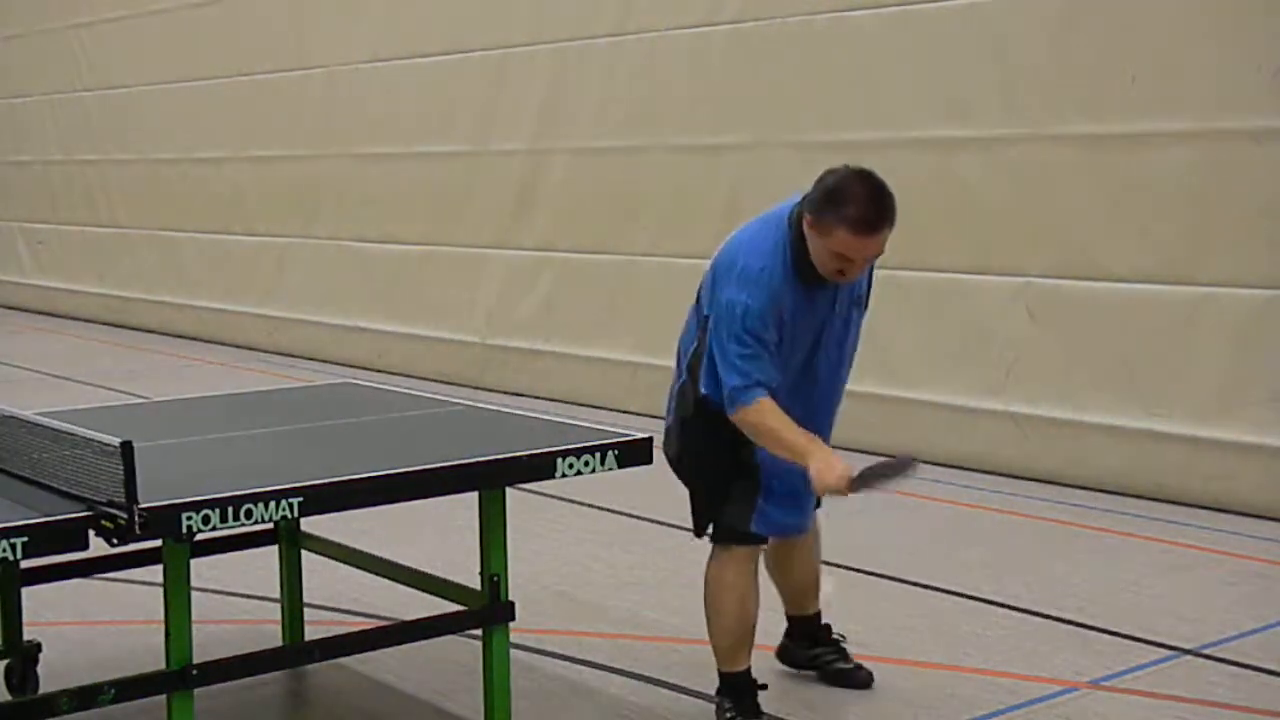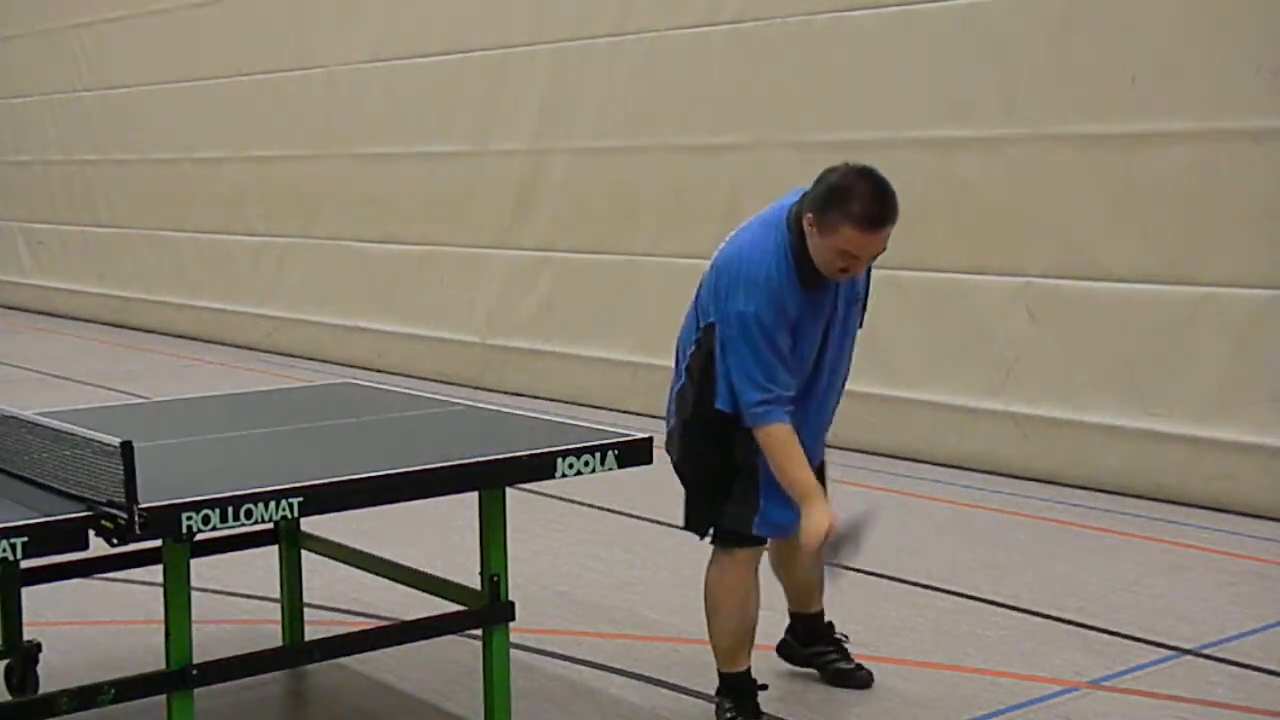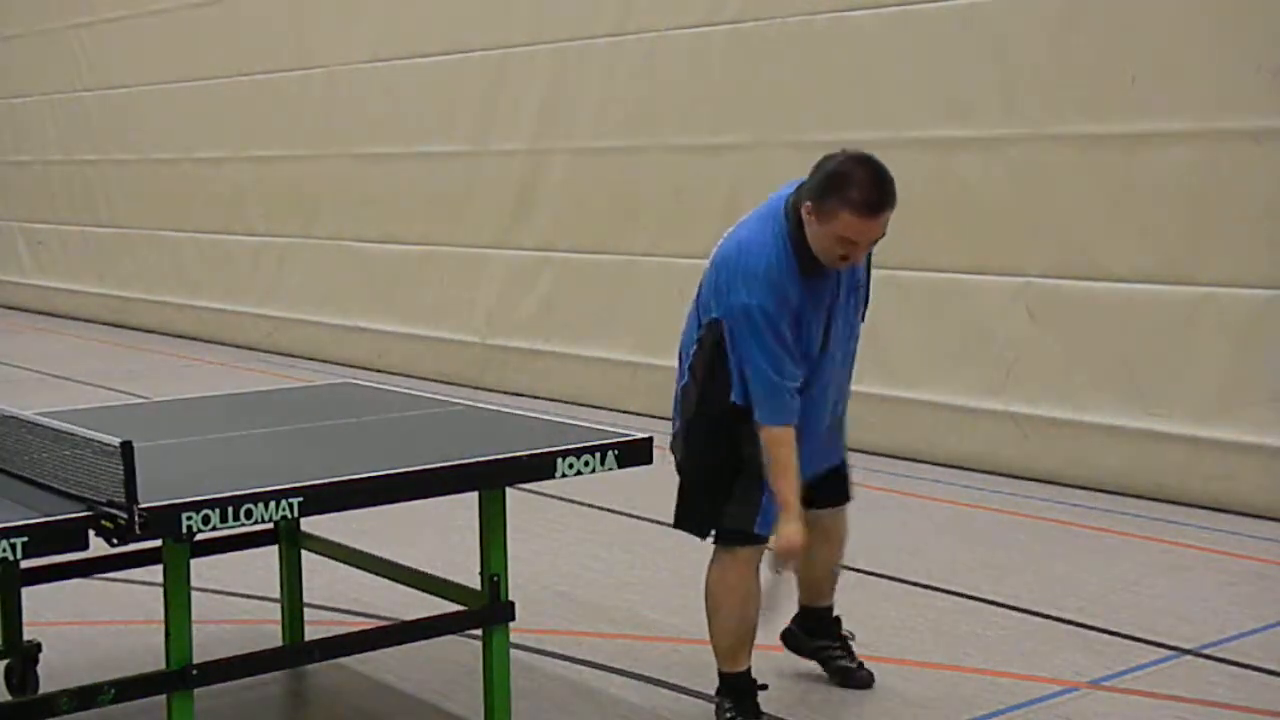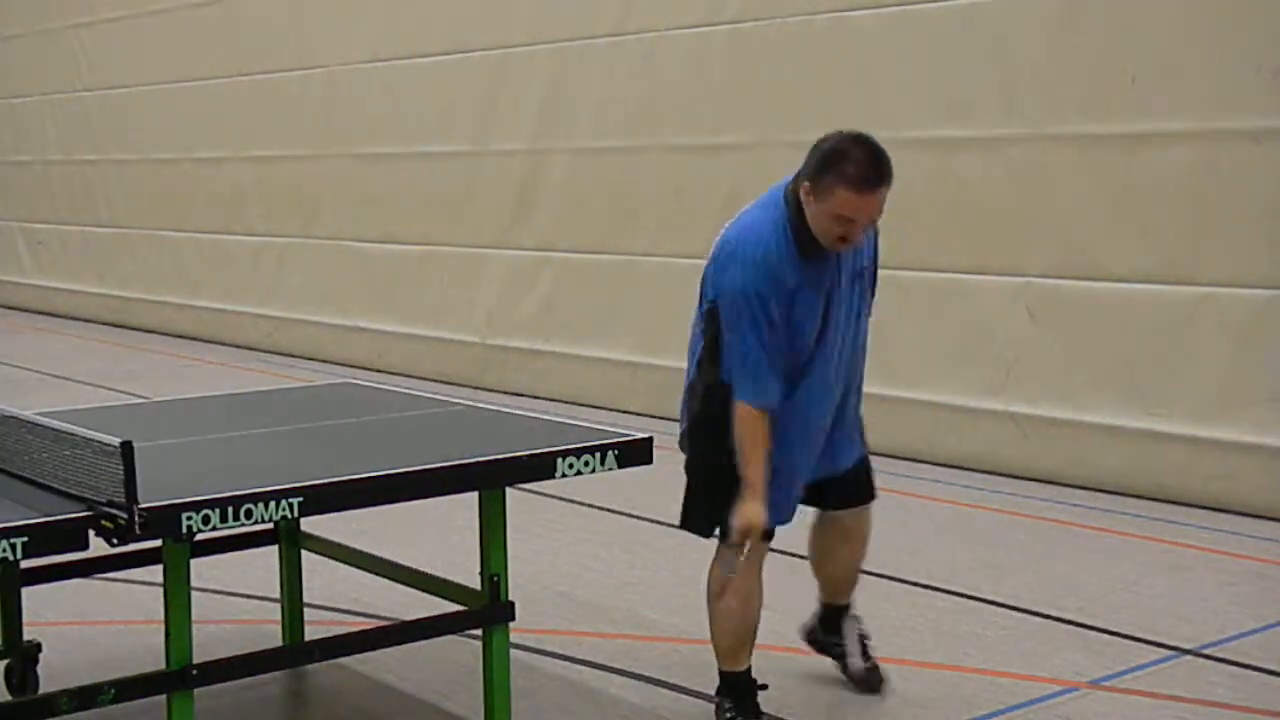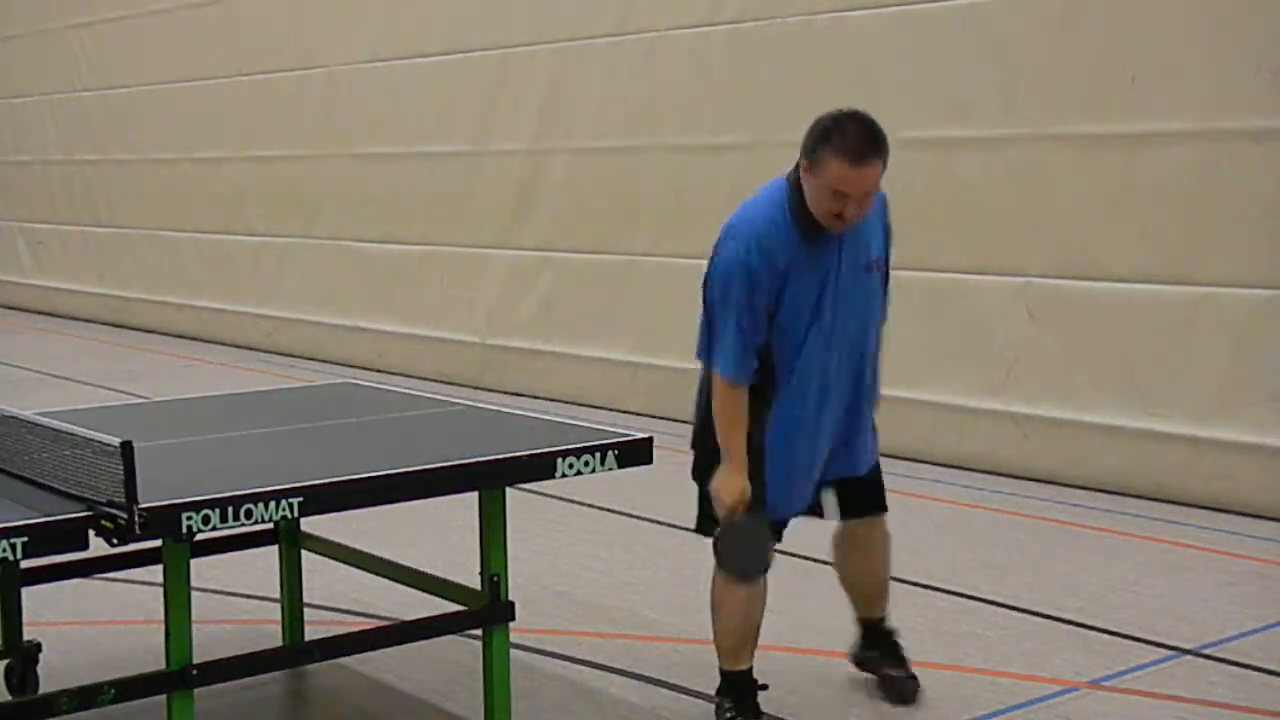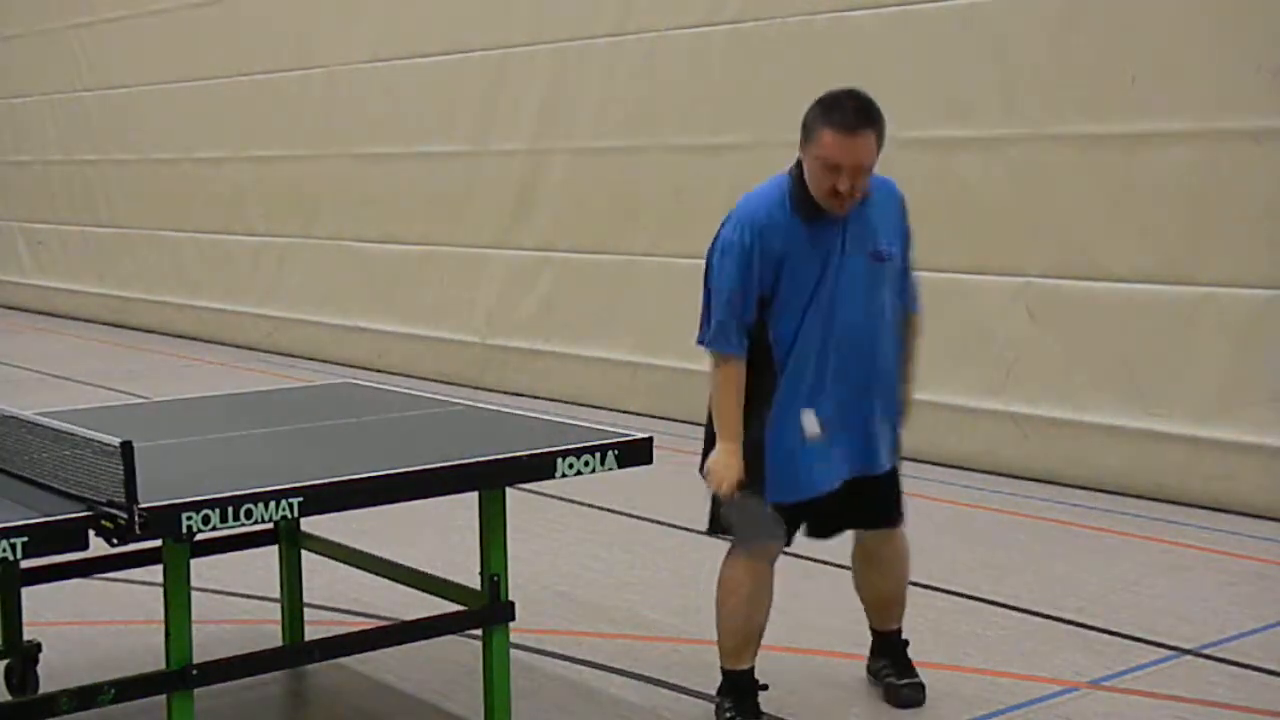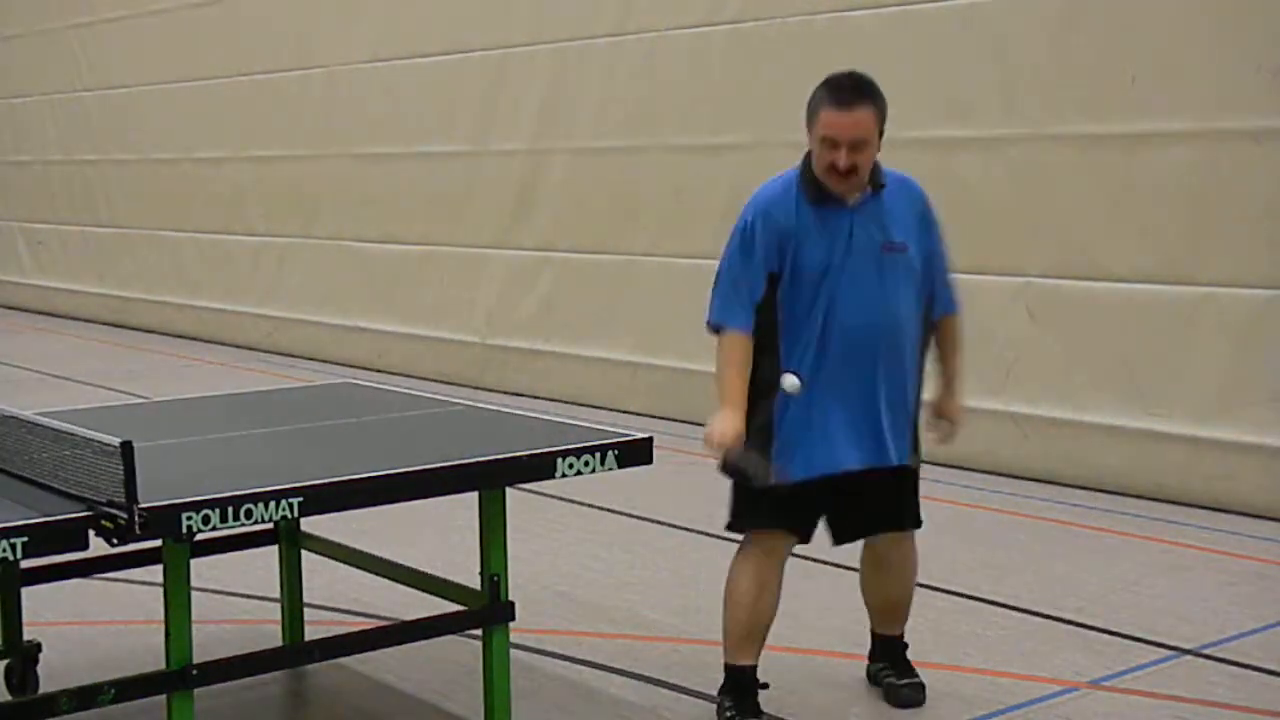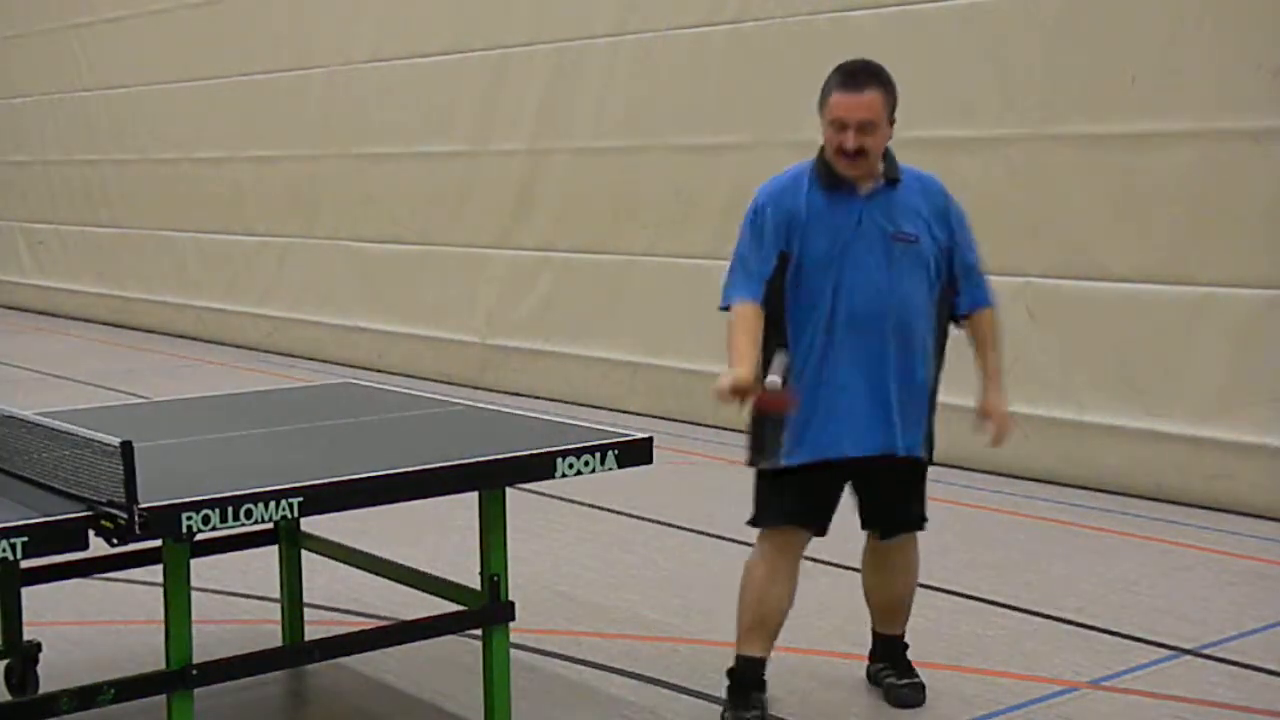
dt=0.1s
person 1, frame 1
left shoulder: (846, 240)
right shoulder: (754, 272)
right elbow: (744, 396)
right wrist: (816, 453)
left hip: (793, 404)
right hip: (724, 413)
left knee: (795, 519)
right knee: (739, 541)
left ankle: (805, 636)
person 1, frame 2
left shoulder: (846, 237)
right shoulder: (755, 276)
right elbow: (764, 411)
right wrist: (814, 498)
left hip: (797, 405)
right hip: (728, 414)
left knee: (797, 521)
right knee: (739, 543)
left ankle: (808, 633)
person 1, frame 3
left shoulder: (847, 230)
right shoulder: (756, 270)
right elbow: (770, 407)
right wrist: (786, 512)
left hip: (812, 406)
right hip: (736, 413)
left knee: (829, 511)
right knee: (743, 543)
left ankle: (815, 627)
person 1, frame 4
left shoulder: (852, 221)
right shoulder: (753, 256)
right elbow: (754, 391)
right wrist: (753, 492)
left hip: (825, 403)
right hip: (744, 401)
left knee: (850, 509)
right knee: (744, 541)
left ankle: (834, 623)
person 1, frame 5
left shoulder: (872, 214)
right shoulder: (752, 238)
right elbow: (731, 364)
left wrist: (864, 387)
right wrist: (732, 463)
left hip: (843, 410)
right hip: (764, 421)
left knee: (867, 522)
left ankle: (876, 641)
person 1, frame 6
left shoulder: (889, 204)
right shoulder: (753, 224)
left elbow: (903, 306)
right elbow: (727, 346)
left wrist: (902, 384)
right wrist: (727, 443)
left hip: (866, 415)
right hip: (775, 421)
left knee: (883, 533)
right knee: (756, 544)
left ankle: (889, 652)
person 1, frame 7
left shoulder: (910, 202)
right shoulder: (768, 212)
left elbow: (941, 304)
right elbow: (736, 319)
left wrist: (948, 386)
right wrist: (730, 409)
left hip: (884, 417)
right hip: (793, 422)
left knee: (894, 536)
right knee: (765, 541)
left ankle: (888, 653)
person 1, frame 8
left shoulder: (929, 199)
right shoulder: (780, 199)
left elbow: (974, 300)
right elbow: (748, 294)
left wrist: (992, 385)
right wrist: (743, 364)
left hip: (900, 410)
right hip: (809, 412)
left knee: (894, 535)
right knee: (783, 535)
left ankle: (888, 653)
